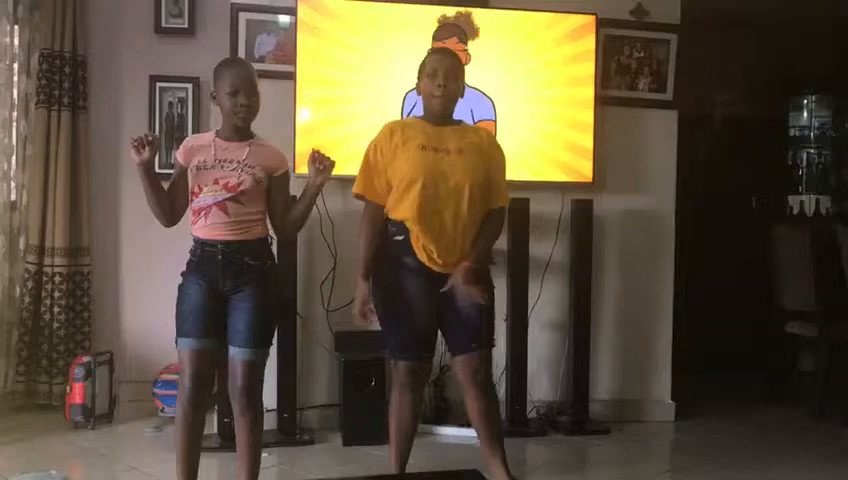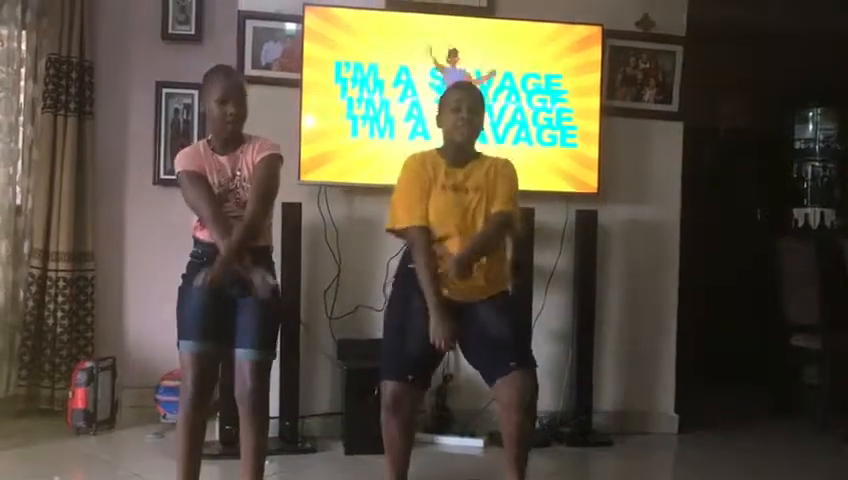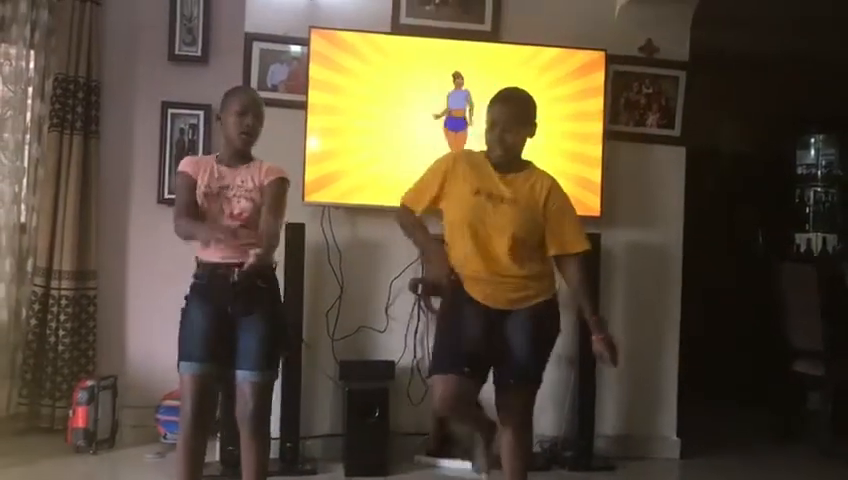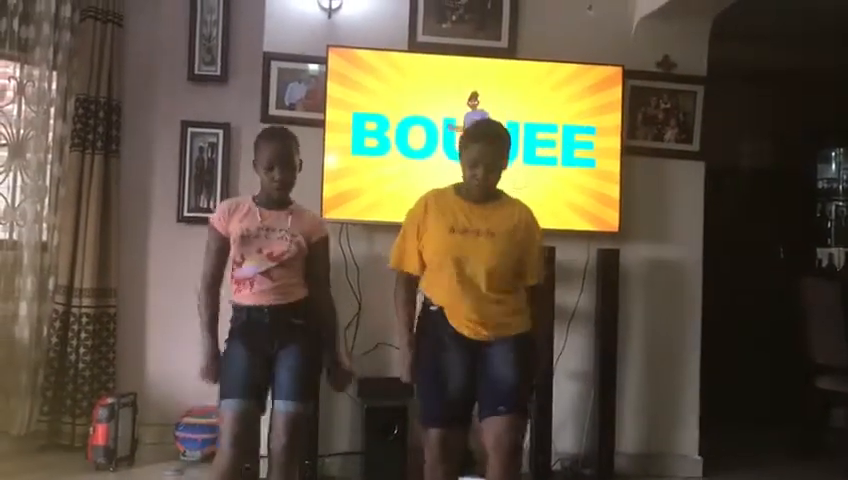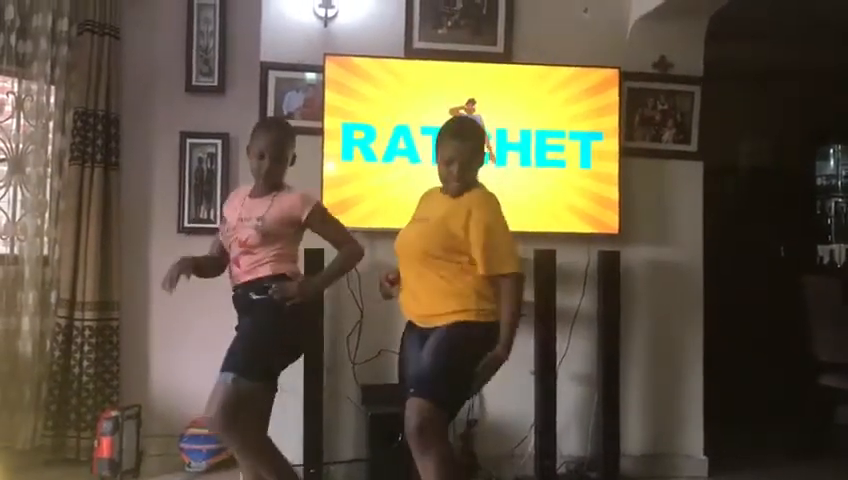
dt=1s
person 1, frame 1
left shoulder: (483, 142)
right shoulder: (394, 136)
left elbow: (494, 213)
right elbow: (373, 211)
left wrist: (471, 266)
right wrist: (364, 279)
left hip: (466, 271)
right hip: (406, 265)
left knee: (475, 371)
right knee: (408, 370)
person 1, frame 2
left shoulder: (500, 170)
right shoulder: (419, 166)
left elbow: (500, 224)
right elbow: (417, 239)
left wrist: (468, 256)
right wrist: (437, 308)
left hip: (485, 295)
right hip: (423, 290)
left knee: (522, 389)
right knee: (396, 395)
person 1, frame 3
left shoulder: (544, 188)
right shoulder: (455, 166)
left elbow: (569, 261)
right elbow: (406, 211)
left wrist: (596, 328)
right wrist: (433, 253)
left hip: (529, 308)
right hip: (468, 298)
left knee: (516, 411)
right knee: (446, 395)
right ankle: (483, 432)
person 1, frame 4
left shoulder: (520, 218)
right shoulder: (429, 207)
left elbow: (531, 287)
right elbow: (405, 277)
left wrist: (530, 353)
right wrist: (406, 342)
left hip: (506, 338)
right hip: (445, 333)
left knee: (503, 440)
right knee: (440, 440)
person 1, frame 5
left shoulder: (481, 206)
right shoulder: (430, 199)
left elbow: (511, 280)
left wrist: (502, 347)
right wrist: (396, 278)
left hip: (465, 326)
right hip: (423, 325)
left knee: (421, 422)
right knee: (424, 428)
person 2, frame 1
left shoulder: (271, 157)
right shoulder: (192, 148)
left elbow: (285, 227)
right elbow: (168, 216)
left wrist: (314, 186)
right wrist: (145, 167)
left hip: (252, 269)
right hip: (202, 267)
left knee: (245, 387)
right knee: (192, 385)
person 2, frame 2
left shoulder: (264, 152)
right shoulder: (190, 158)
left elbow: (256, 213)
right elbow: (213, 219)
left wrist: (226, 264)
right wrist: (241, 265)
left hip: (256, 266)
right hip: (206, 266)
left knee: (252, 390)
right knee: (194, 386)
person 2, frame 3
left shoulder: (271, 175)
right shoulder: (194, 168)
left elbow: (271, 229)
right elbow: (181, 222)
left wrist: (258, 255)
right wrist: (217, 233)
left hip: (258, 290)
right hip: (208, 288)
left knee: (254, 409)
right knee: (195, 406)
person 2, frame 4
left shoulder: (310, 225)
right shoulder: (229, 213)
left elbow: (322, 294)
right elbow: (210, 284)
left wrist: (334, 359)
right wrist: (210, 348)
left hip: (296, 331)
right hip: (246, 329)
left knee: (286, 443)
right knee: (233, 446)
person 2, frame 5
left shoulder: (296, 202)
right shoulder: (235, 201)
left elbow: (352, 249)
right elbow: (216, 261)
left wrist: (314, 284)
right wrist: (187, 263)
left hip: (276, 310)
right hip: (250, 313)
left knee: (222, 416)
right knee: (247, 434)
